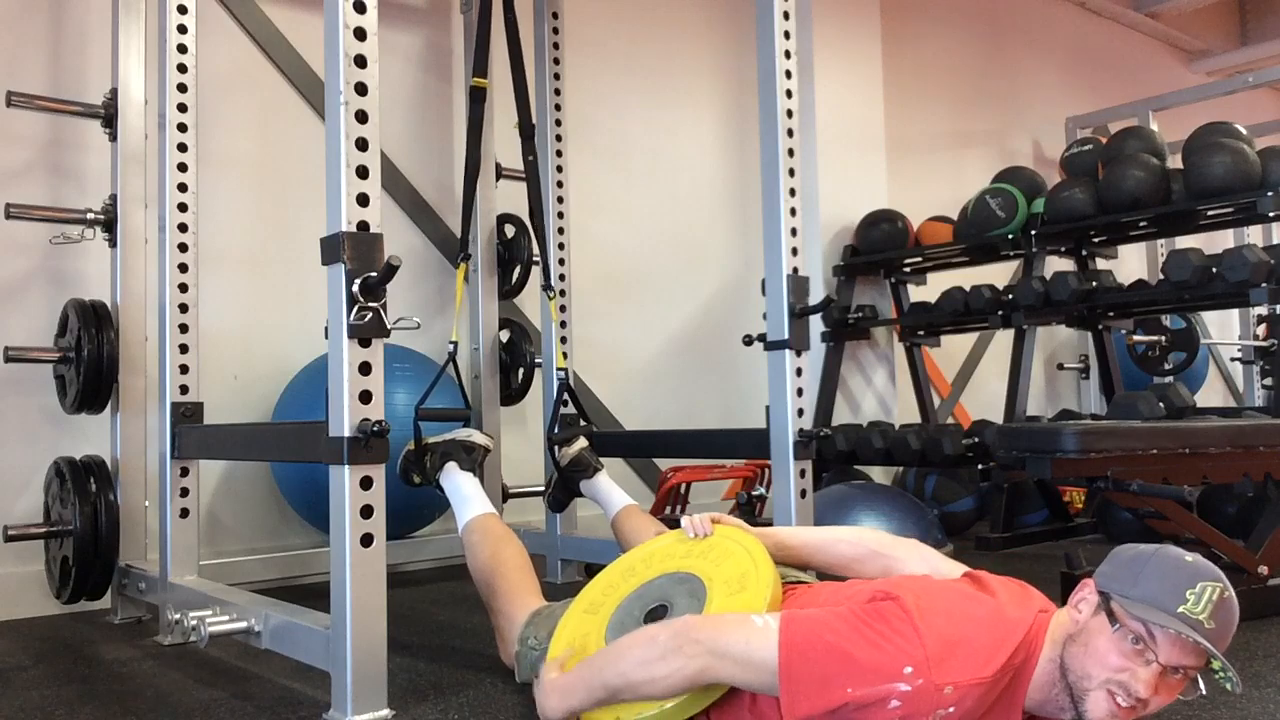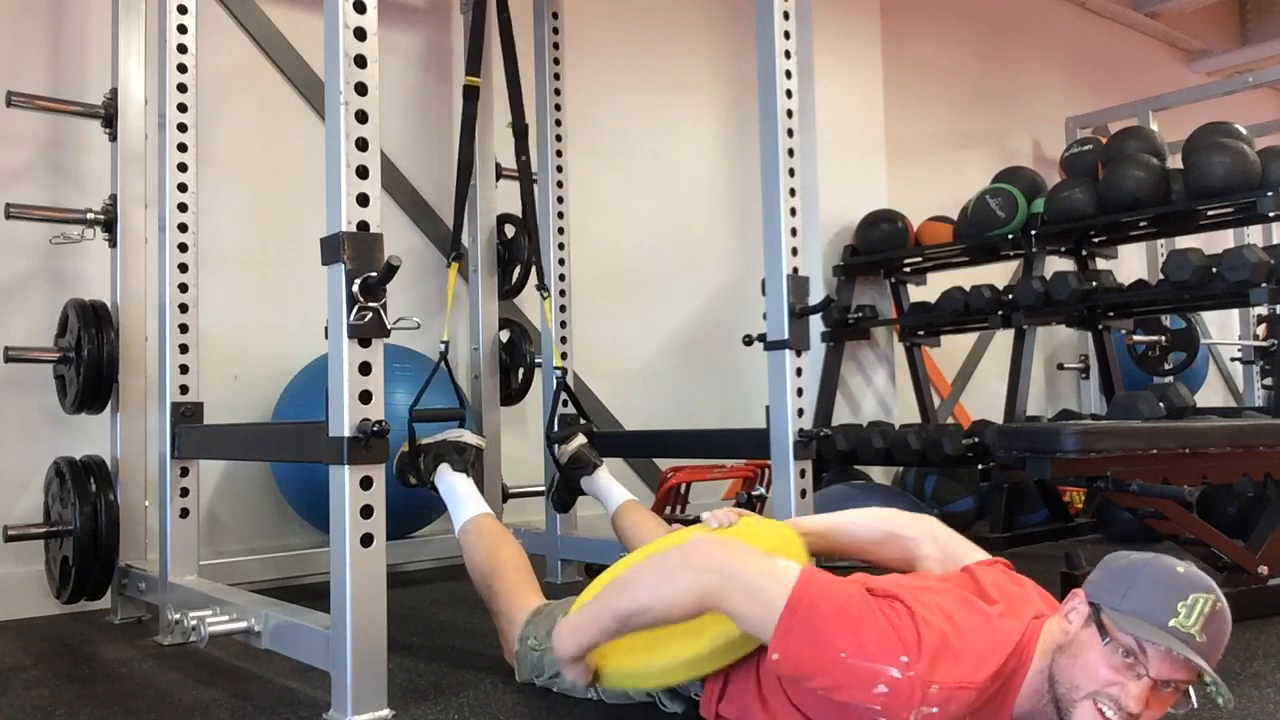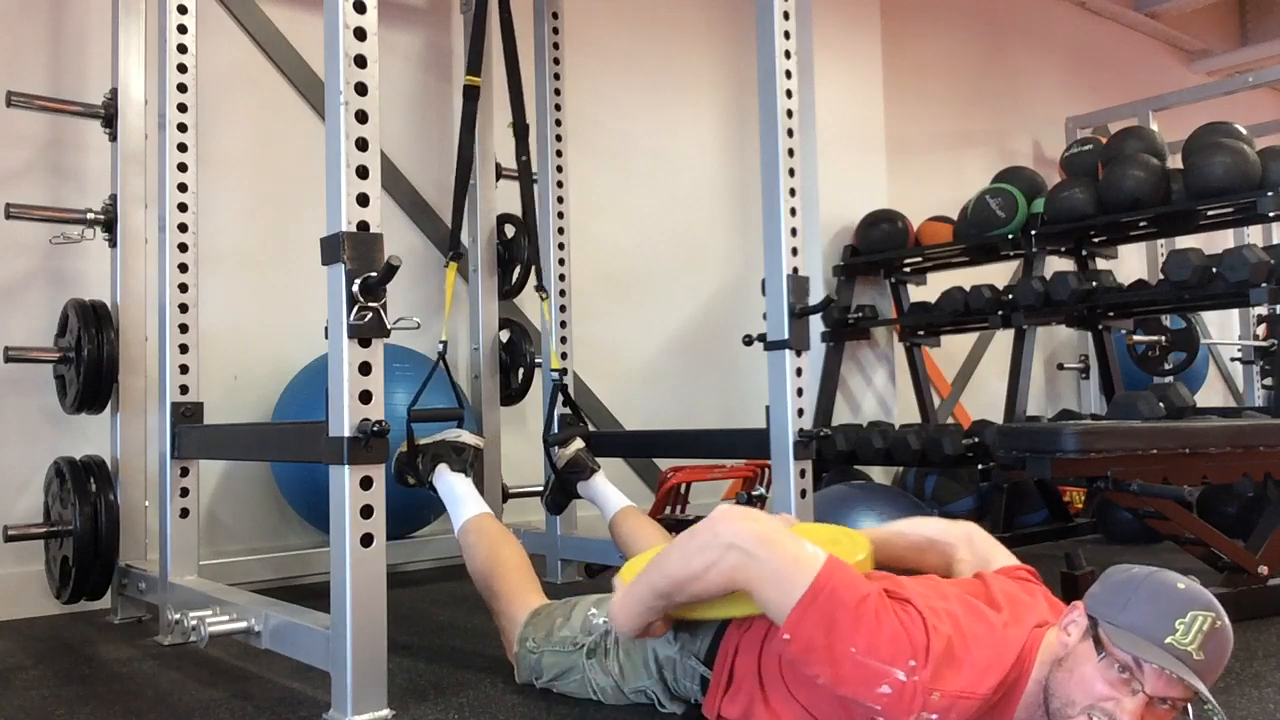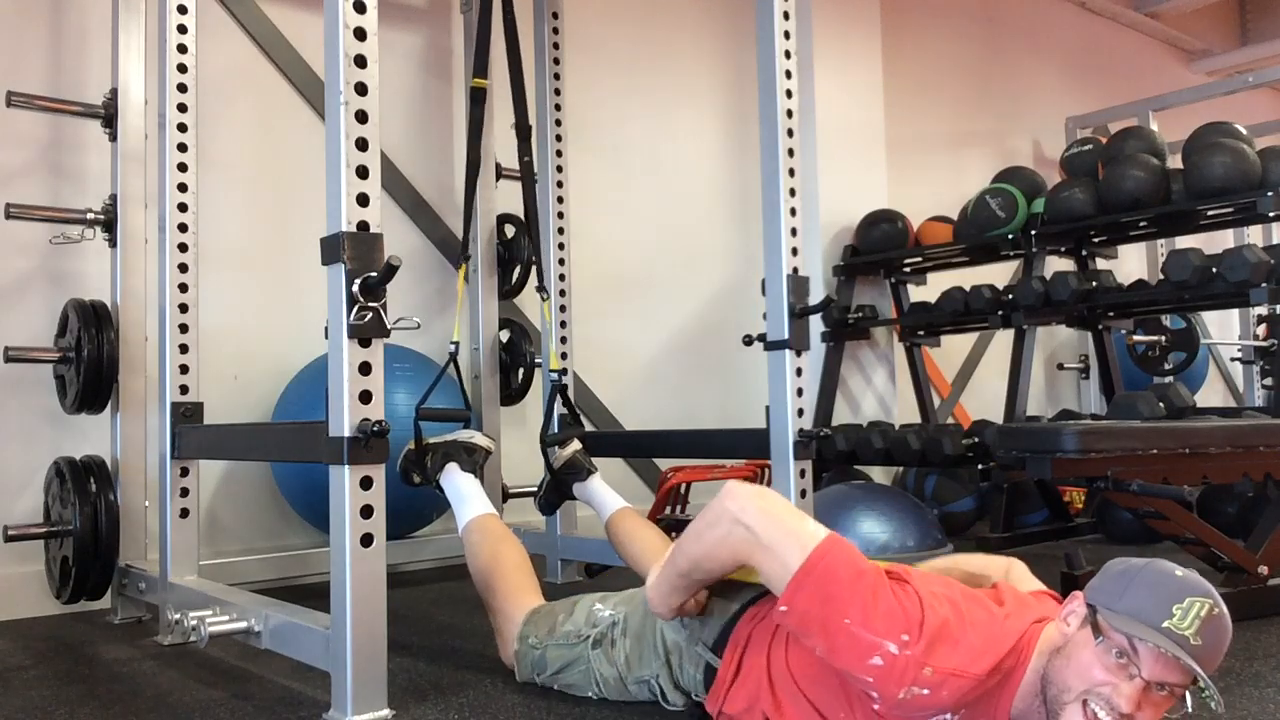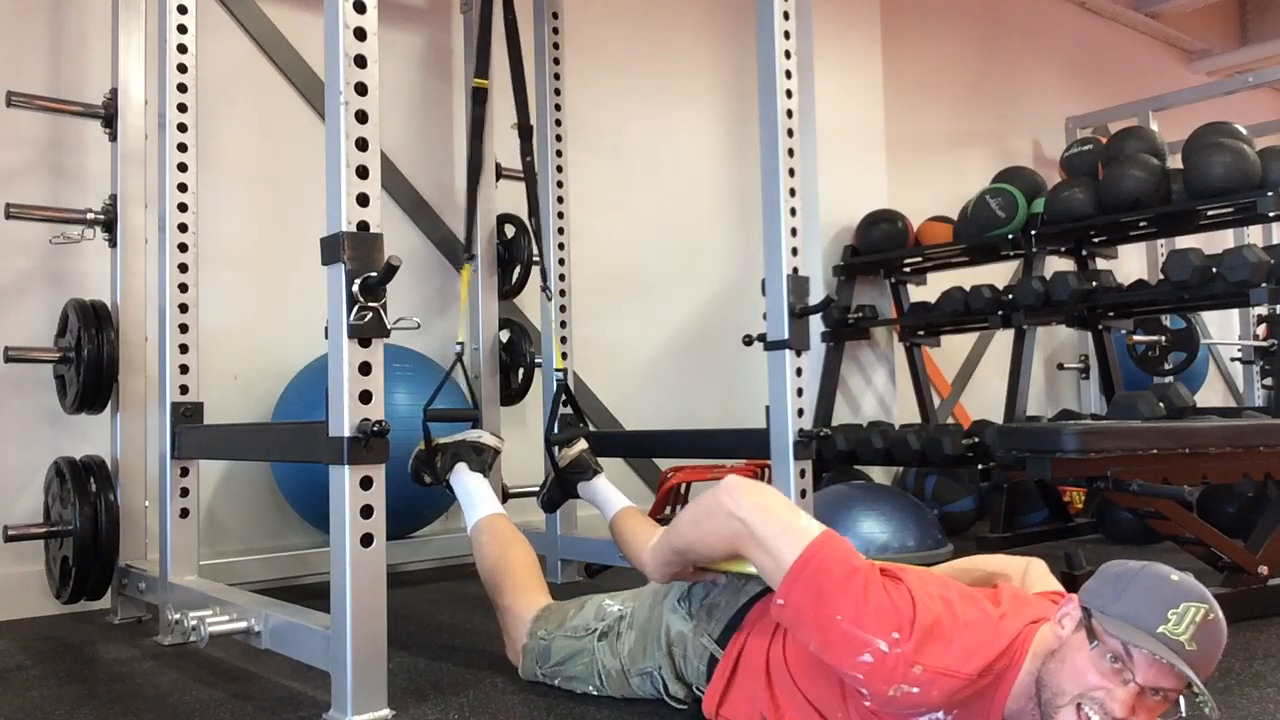
dt=0.3s
person 1, frame 1
left shoulder: (1030, 615)
left elbow: (890, 552)
right elbow: (698, 647)
left wrist: (761, 542)
left hip: (775, 603)
right hip: (710, 629)
right knee: (527, 635)
left ankle: (588, 473)
right ankle: (459, 473)
person 1, frame 2
left shoulder: (1034, 615)
left elbow: (913, 530)
right elbow: (712, 566)
left wrist: (786, 535)
right wrist: (575, 638)
left hip: (760, 602)
left knee: (669, 554)
right knee: (531, 636)
left ankle: (588, 467)
right ankle: (453, 473)
person 1, frame 3
left shoulder: (1038, 616)
left elbow: (959, 537)
right elbow: (735, 534)
left wrist: (841, 547)
right wrist: (634, 609)
left hip: (760, 618)
left knee: (672, 563)
right knee: (532, 637)
left ankle: (586, 475)
right ankle: (451, 472)
person 1, frame 4
left shoulder: (1062, 644)
right shoulder: (923, 651)
left elbow: (1008, 569)
right elbow: (745, 509)
right wrist: (669, 593)
left hip: (775, 617)
right hip: (709, 642)
left knee: (676, 570)
right knee: (524, 638)
left ankle: (580, 476)
right ankle: (458, 473)
person 1, frame 5
left shoulder: (1057, 638)
right shoulder: (918, 648)
left elbow: (1028, 569)
right elbow: (743, 500)
right wrist: (665, 563)
left hip: (774, 614)
right hip: (711, 634)
left knee: (679, 570)
right knee: (532, 639)
left ankle: (585, 476)
right ankle: (468, 473)
